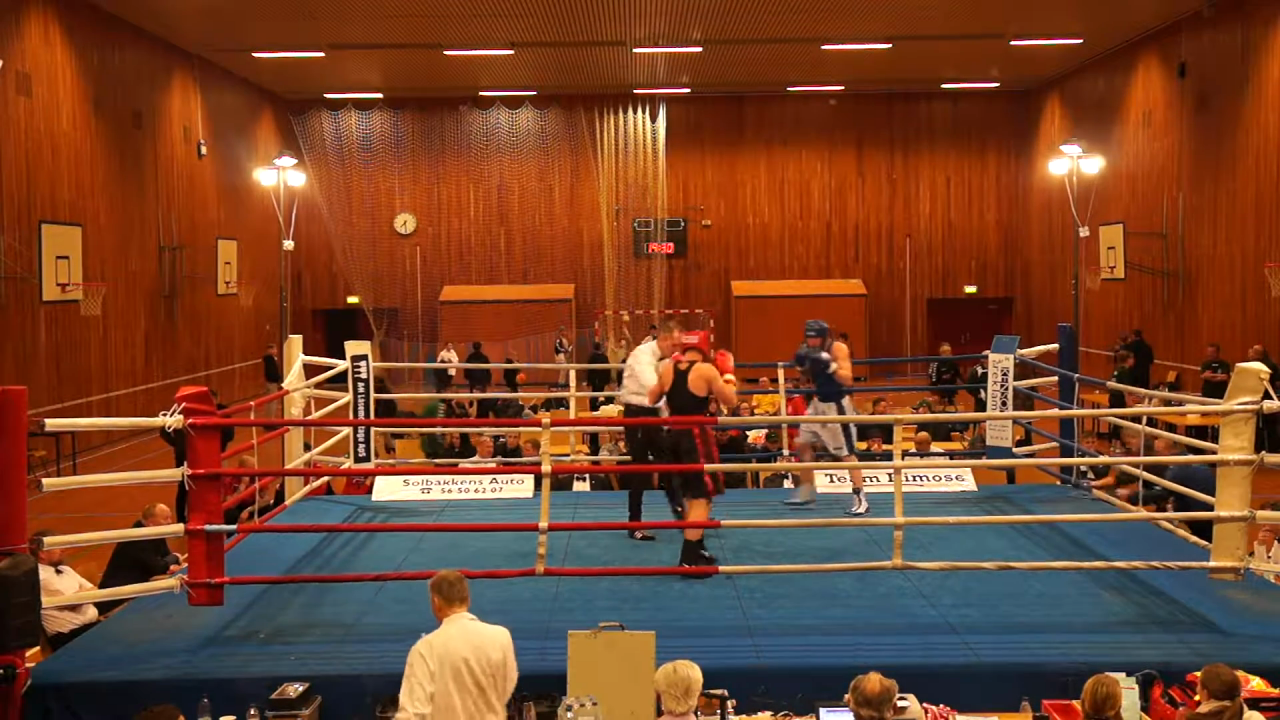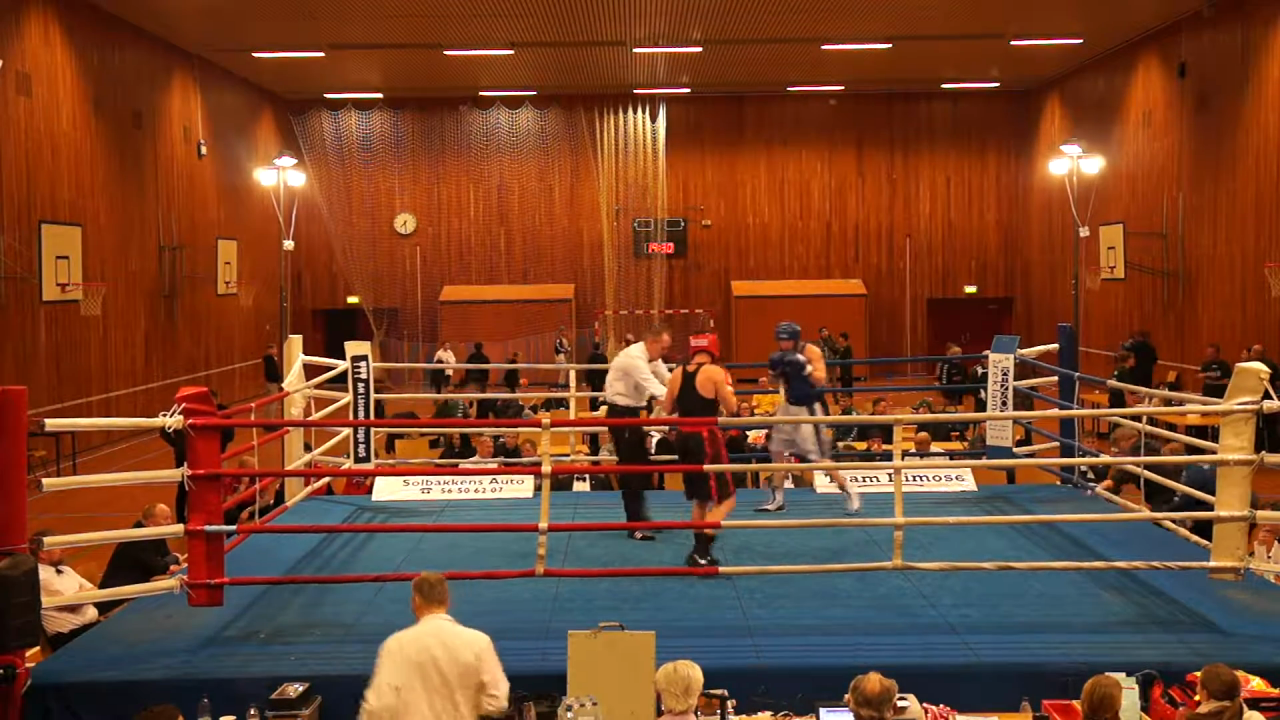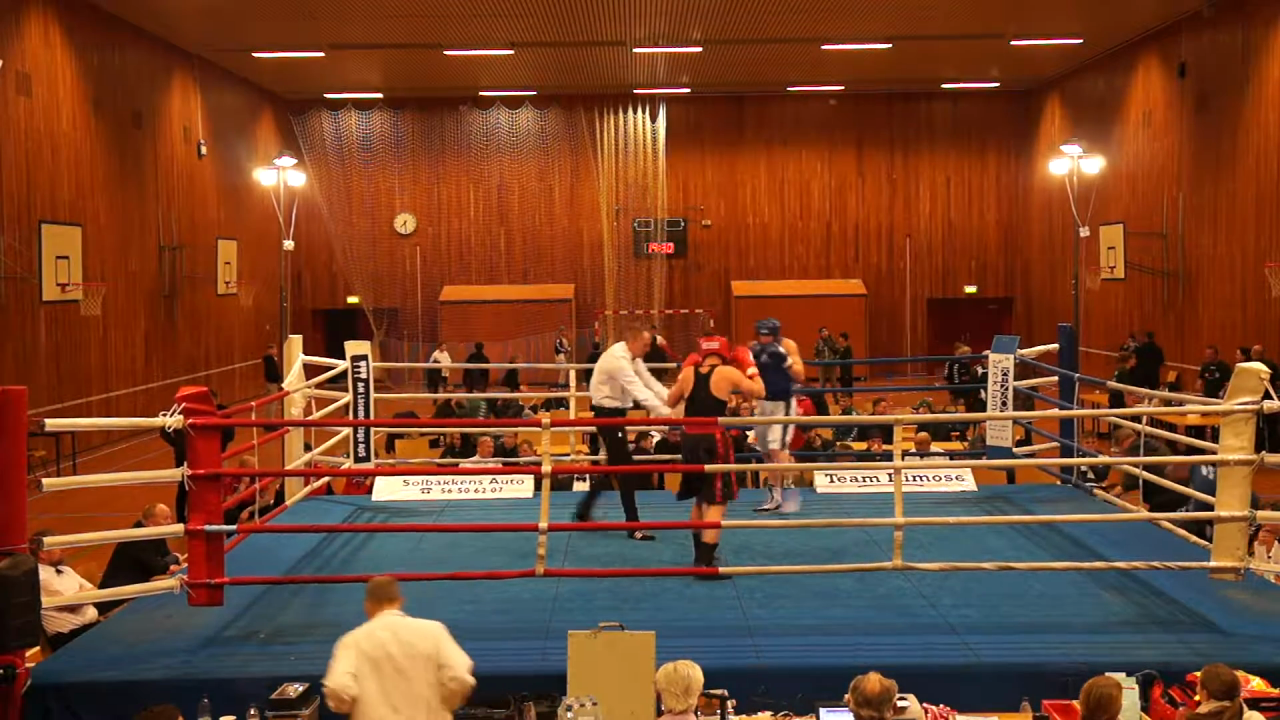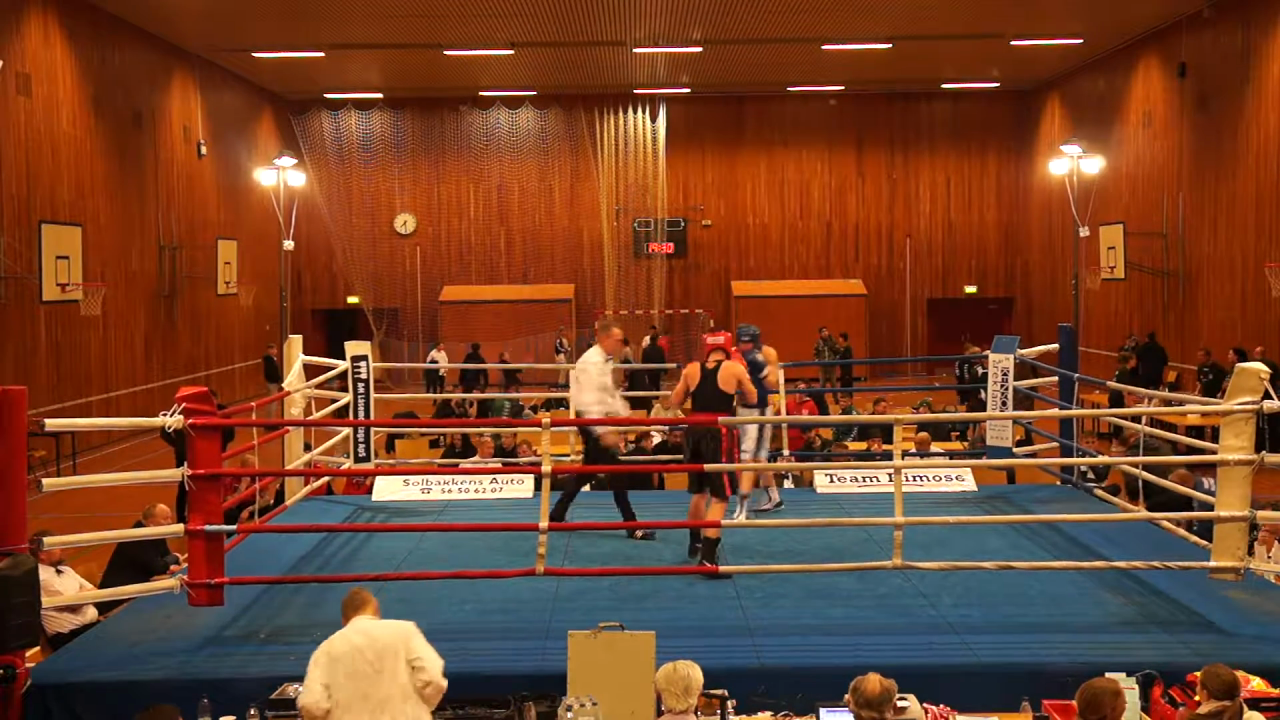
dt=0.2s
person 1, frame 1
left shoulder: (667, 369)
right shoulder: (707, 370)
left elbow: (652, 399)
right elbow: (730, 400)
right wrist: (727, 372)
left hip: (675, 434)
right hip: (697, 434)
left knee: (691, 494)
right knee: (702, 498)
left ankle: (696, 550)
right ankle: (688, 560)
person 1, frame 2
left shoulder: (677, 374)
right shoulder: (714, 372)
left elbow: (668, 409)
right elbow: (731, 408)
right wrist: (727, 385)
left hip: (684, 438)
right hip: (706, 437)
left knee: (701, 499)
right knee: (726, 499)
left ankle: (701, 553)
right ankle: (700, 551)
person 1, frame 3
left shoulder: (687, 374)
right shoulder: (728, 372)
left elbow: (670, 402)
right elbow: (759, 392)
right wrist: (749, 365)
left hip: (691, 439)
right hip: (714, 440)
left knee: (700, 499)
right knee: (717, 503)
left ankle: (700, 554)
right ankle: (706, 562)
person 1, frame 4
left shoulder: (691, 369)
right shoulder: (733, 368)
left elbow: (674, 402)
right elbow: (752, 399)
left hip: (695, 431)
right hip: (719, 433)
left knee: (700, 491)
right knee: (720, 497)
left ankle: (695, 542)
right ankle: (708, 558)
person 2, frame 1
left shoulder: (671, 357)
right shoulder: (642, 354)
right elbow: (651, 383)
left hip: (653, 414)
right hip: (636, 414)
right knee: (640, 469)
left ankle: (680, 512)
right ankle: (635, 524)
person 2, frame 2
left shoulder: (653, 359)
right shoulder: (632, 357)
left elbow: (669, 381)
right elbow: (655, 389)
left hip: (633, 413)
right hip: (620, 413)
left knee: (642, 464)
right knee: (630, 467)
left ankle: (639, 515)
right ankle: (633, 524)
person 2, frame 3
left shoulder: (631, 356)
right shoulder: (616, 359)
left elbow: (649, 382)
right elbow: (638, 391)
right wrist: (666, 413)
left hip: (614, 414)
right hip: (608, 415)
left knee: (616, 466)
right knee: (625, 468)
left ankle: (584, 512)
right ankle: (633, 526)
person 2, frame 4
left shoulder: (605, 359)
right shoulder: (591, 362)
left elbow: (610, 393)
right elbow: (589, 402)
left wrist: (624, 414)
right wrist: (603, 432)
left hip: (598, 419)
right hip: (591, 421)
left knee: (588, 472)
left ankle: (558, 516)
right ankle: (631, 526)
person 3, frame 1
left shoulder: (838, 349)
right shoulder: (808, 350)
left elbow: (847, 380)
right elbow: (807, 379)
left wrist: (829, 365)
right wrist: (801, 364)
left hip: (837, 405)
right hip: (818, 403)
left knee: (846, 453)
right knee: (801, 444)
left ankle: (860, 499)
right ankle: (806, 491)
person 3, frame 2
left shoulder: (811, 352)
right shoulder: (782, 354)
left elbow: (821, 382)
right elbow: (779, 382)
left wrist: (805, 366)
right wrist: (774, 369)
left hip: (808, 408)
right hip: (789, 406)
left knee: (819, 457)
right knee: (776, 452)
left ankle: (850, 494)
right ankle: (777, 499)
person 3, frame 3
left shoulder: (787, 345)
right shoulder: (755, 348)
left elbow: (800, 376)
left wrist: (785, 359)
left hip: (784, 403)
right hip: (764, 403)
left knee: (777, 449)
right knee: (768, 453)
right ankle: (775, 497)
person 3, frame 4
left shoulder: (767, 353)
left elbow: (773, 385)
left wrist: (761, 368)
left hip: (760, 411)
right hip: (742, 409)
left knee: (747, 458)
right knee: (758, 459)
left ankle: (742, 506)
right ankle: (774, 498)
